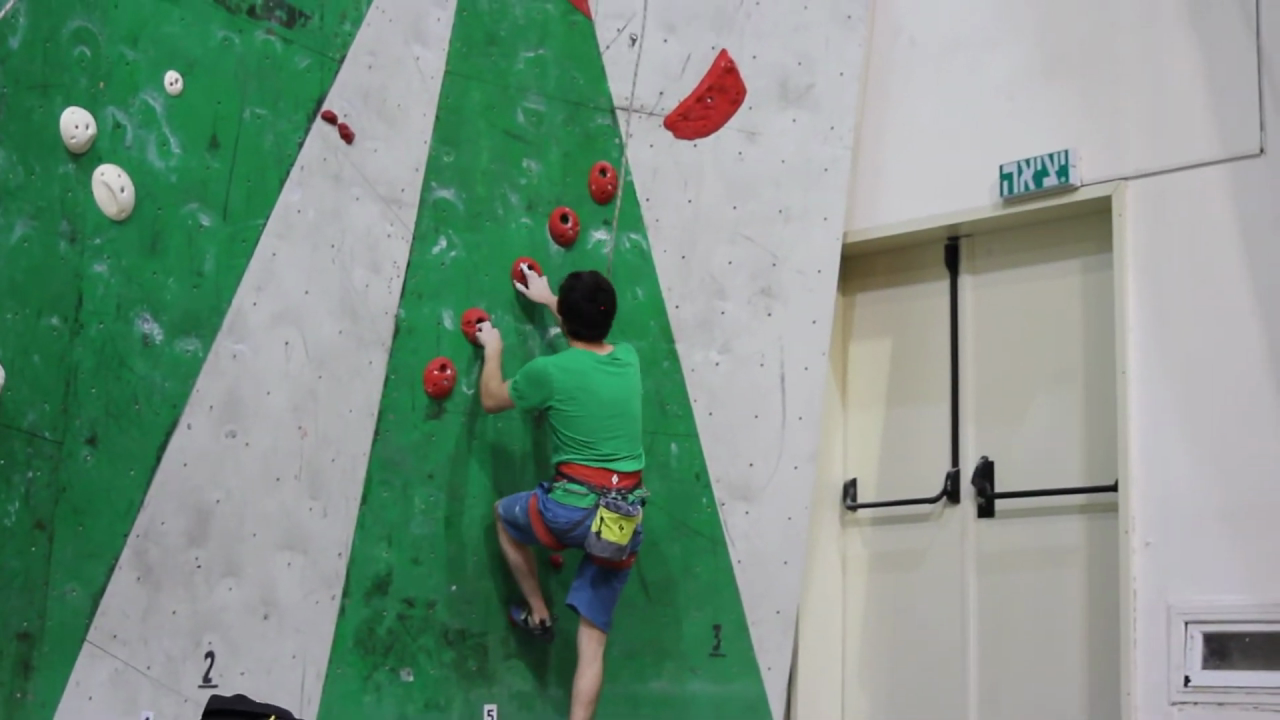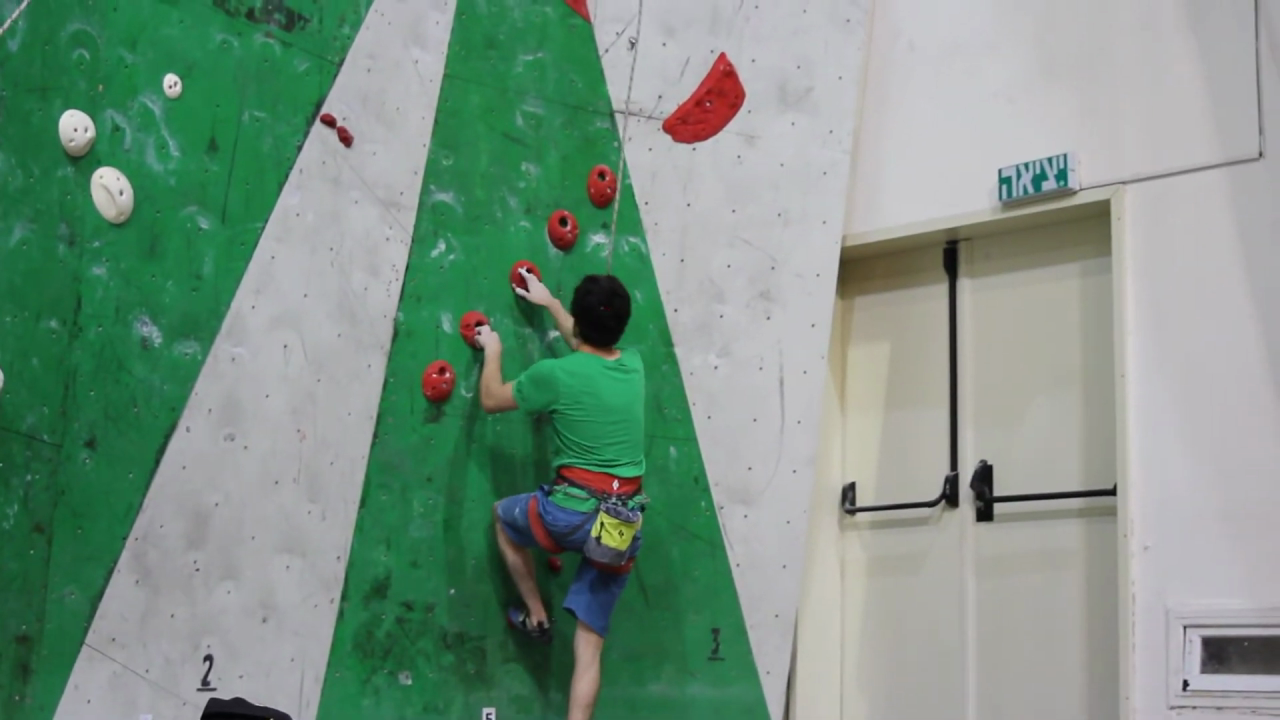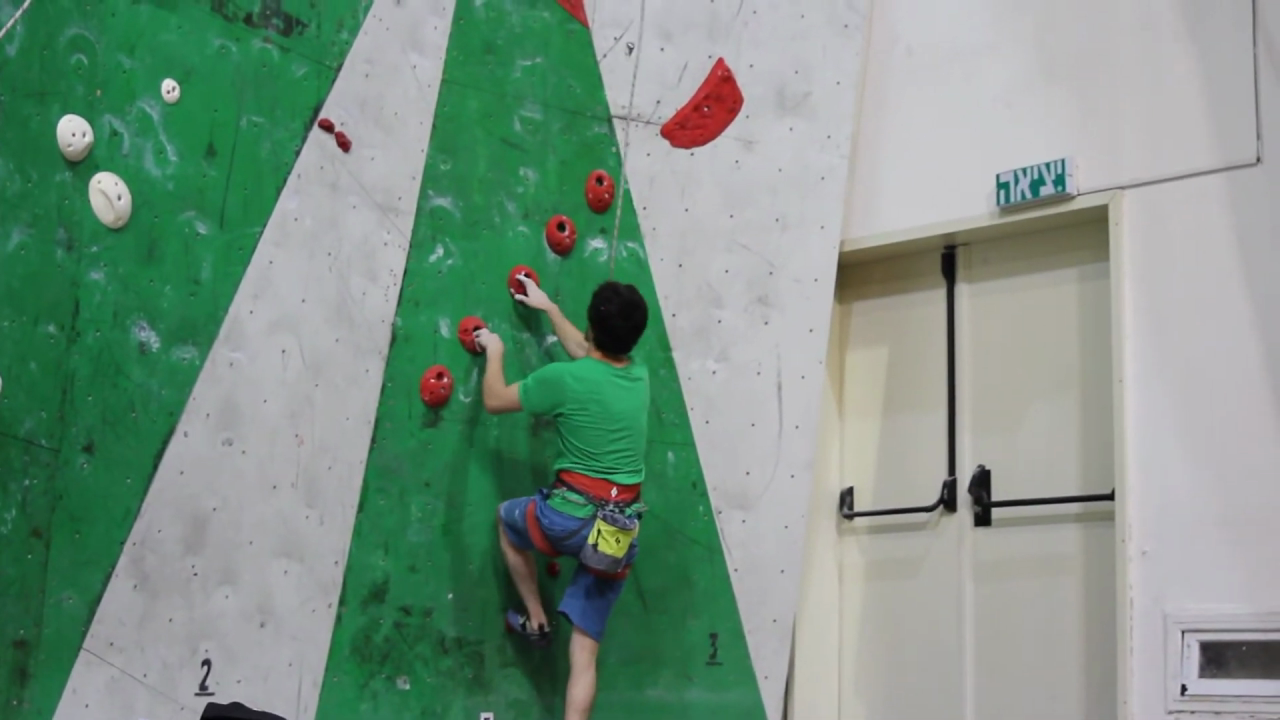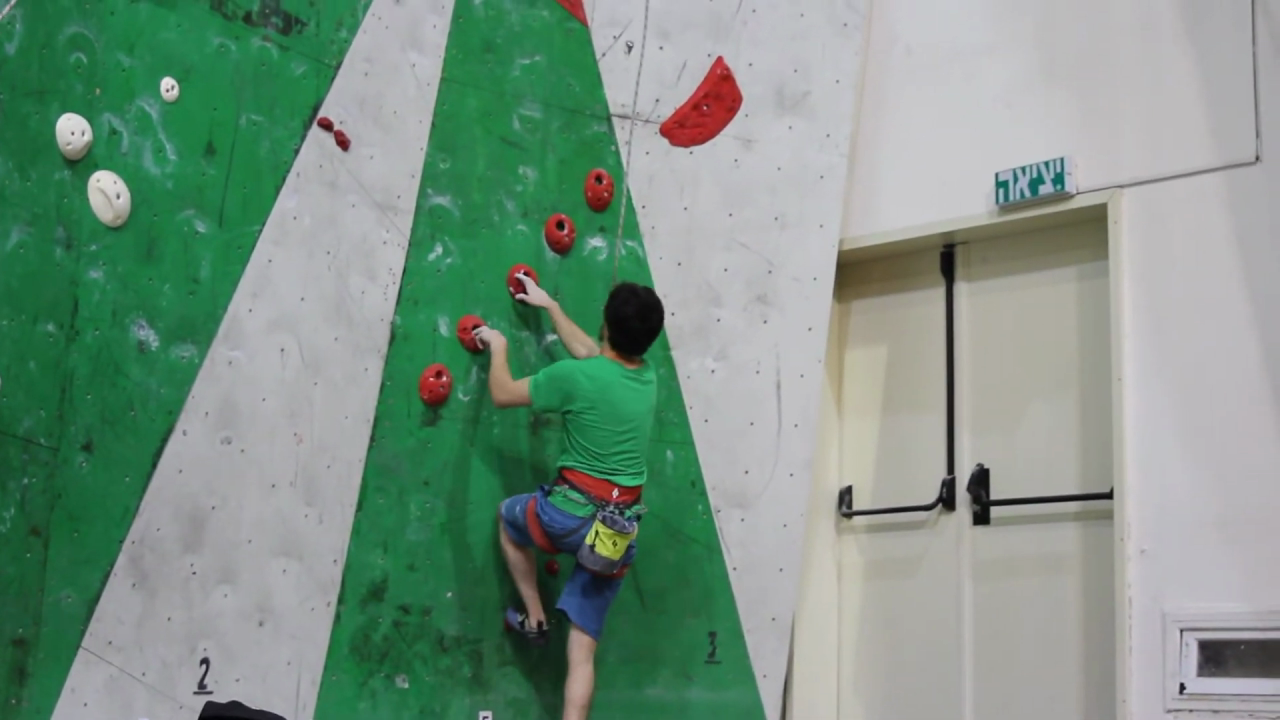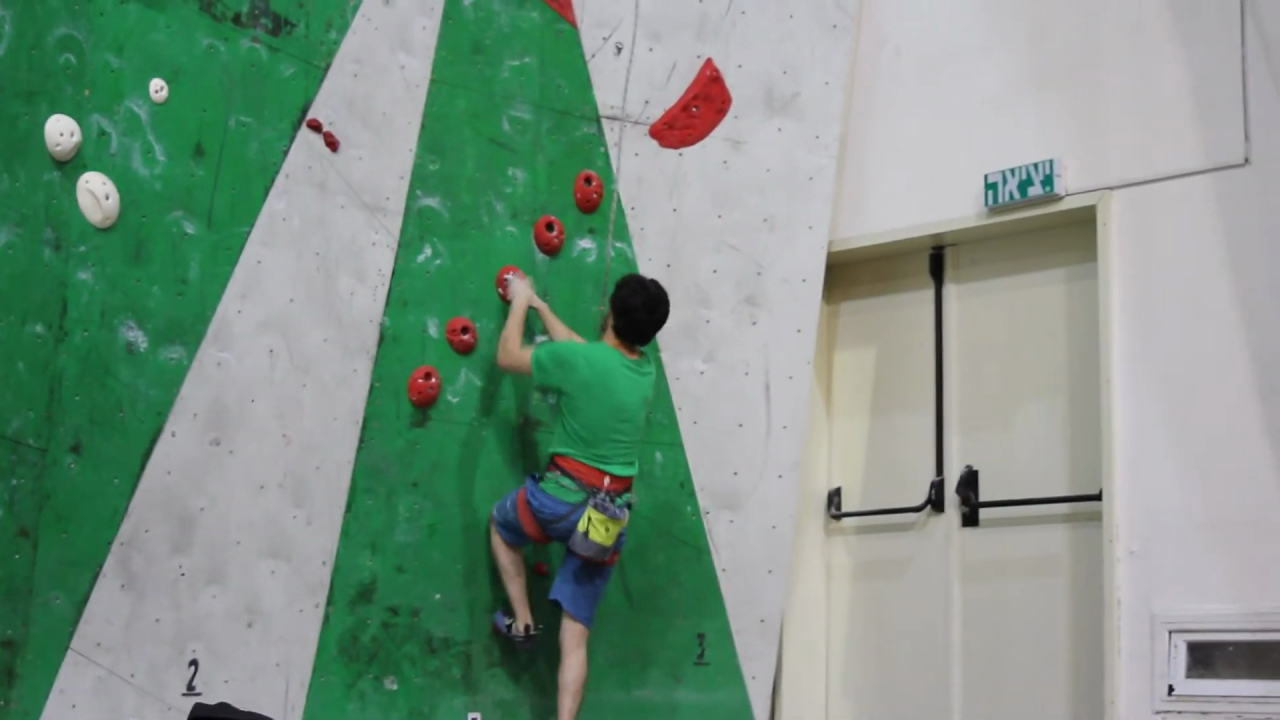
dt=0.2s
person 1, frame 1
left shoulder: (550, 371)
right shoulder: (629, 359)
left elbow: (490, 400)
right elbow: (594, 340)
left wrist: (492, 349)
right wrist: (549, 298)
left hip: (571, 508)
right hip: (626, 520)
left knee: (504, 513)
right knee: (593, 641)
left ankle: (538, 614)
person 1, frame 2
left shoulder: (556, 374)
right shoulder: (633, 364)
left elbow: (490, 400)
right elbow: (593, 345)
left wrist: (492, 350)
right wrist: (549, 302)
left hip: (572, 511)
right hip: (624, 525)
left knee: (504, 515)
right knee: (589, 644)
left ankle: (536, 616)
person 1, frame 3
left shoulder: (564, 379)
right shoulder: (639, 374)
left elbow: (495, 400)
right elbow: (591, 356)
left wrist: (494, 350)
right wrist: (548, 307)
left hip: (571, 515)
right hip: (622, 530)
left knee: (506, 517)
right knee: (585, 649)
left ankle: (536, 620)
person 1, frame 4
left shoulder: (575, 377)
right shoulder: (647, 376)
left elbow: (502, 394)
right elbow: (592, 354)
left wrist: (497, 346)
right wrist: (551, 306)
left hip: (571, 513)
left knee: (508, 515)
right knee: (583, 647)
left ankle: (535, 618)
person 1, frame 5
left shoulder: (574, 359)
right shoulder: (646, 369)
left elbow: (508, 357)
left wrist: (519, 306)
right wrist: (539, 307)
left hip: (561, 497)
right hip: (612, 516)
left knee: (500, 520)
right knee: (574, 634)
left ankle: (522, 622)
